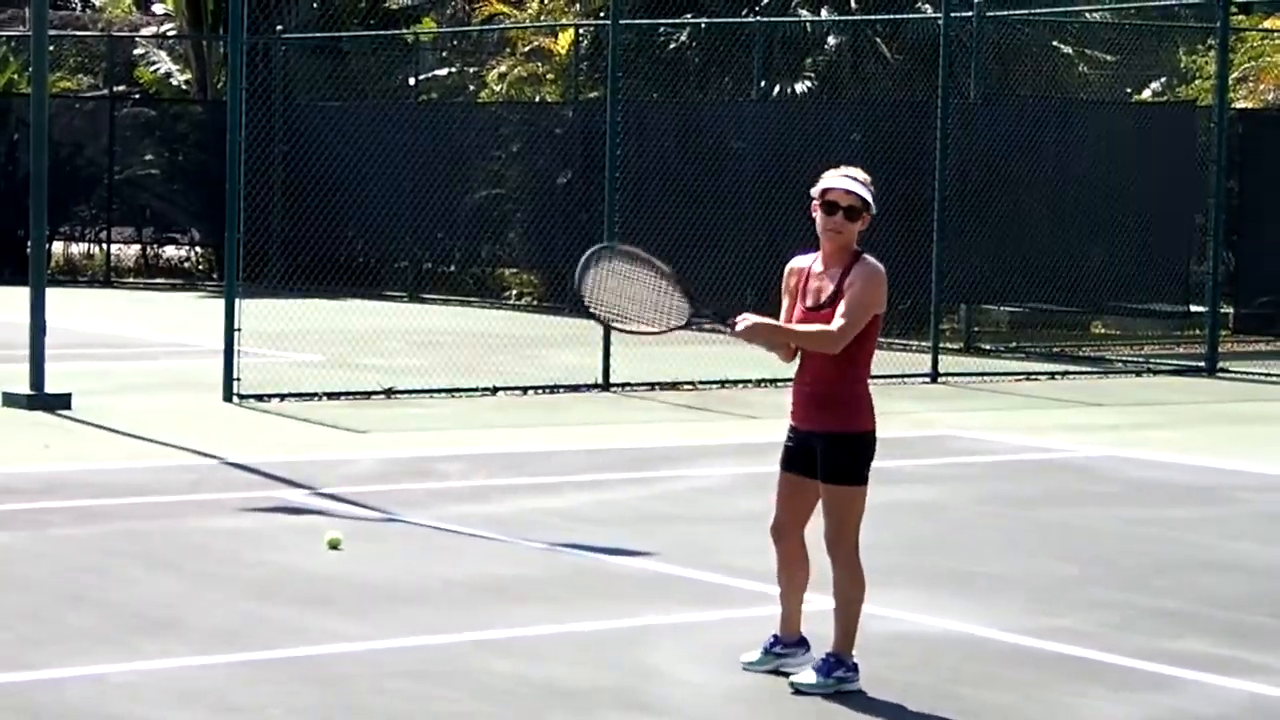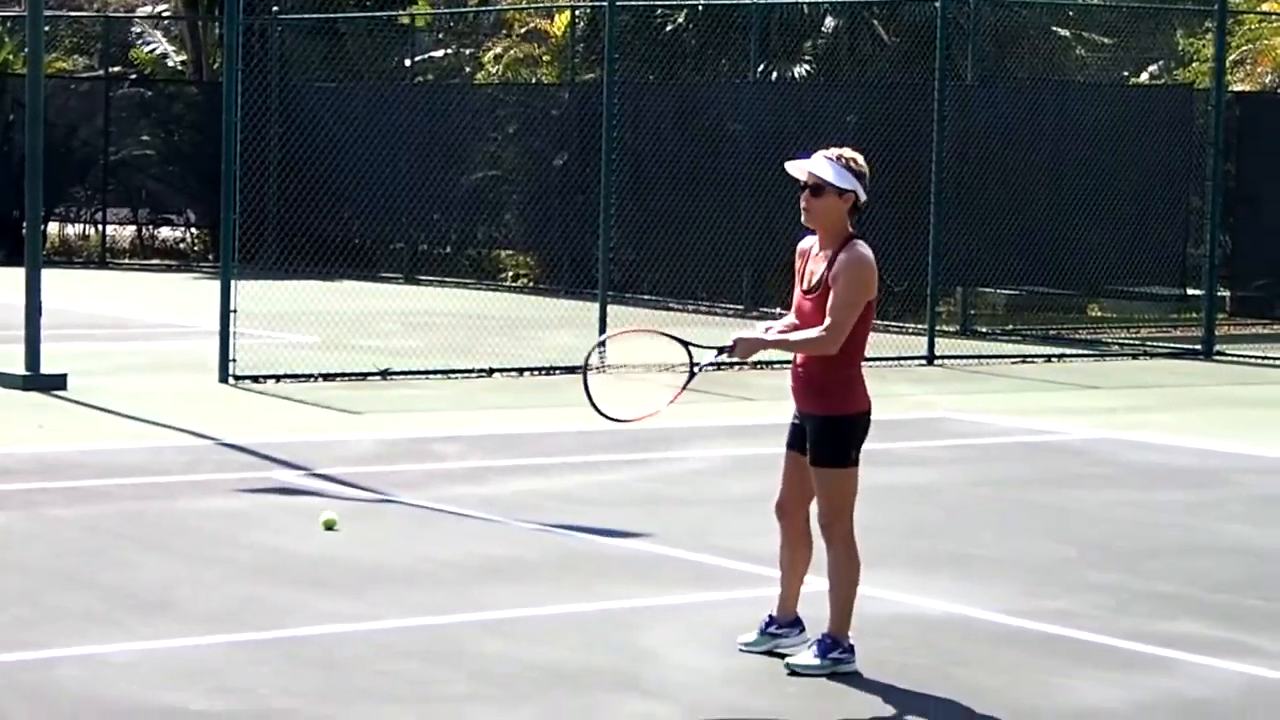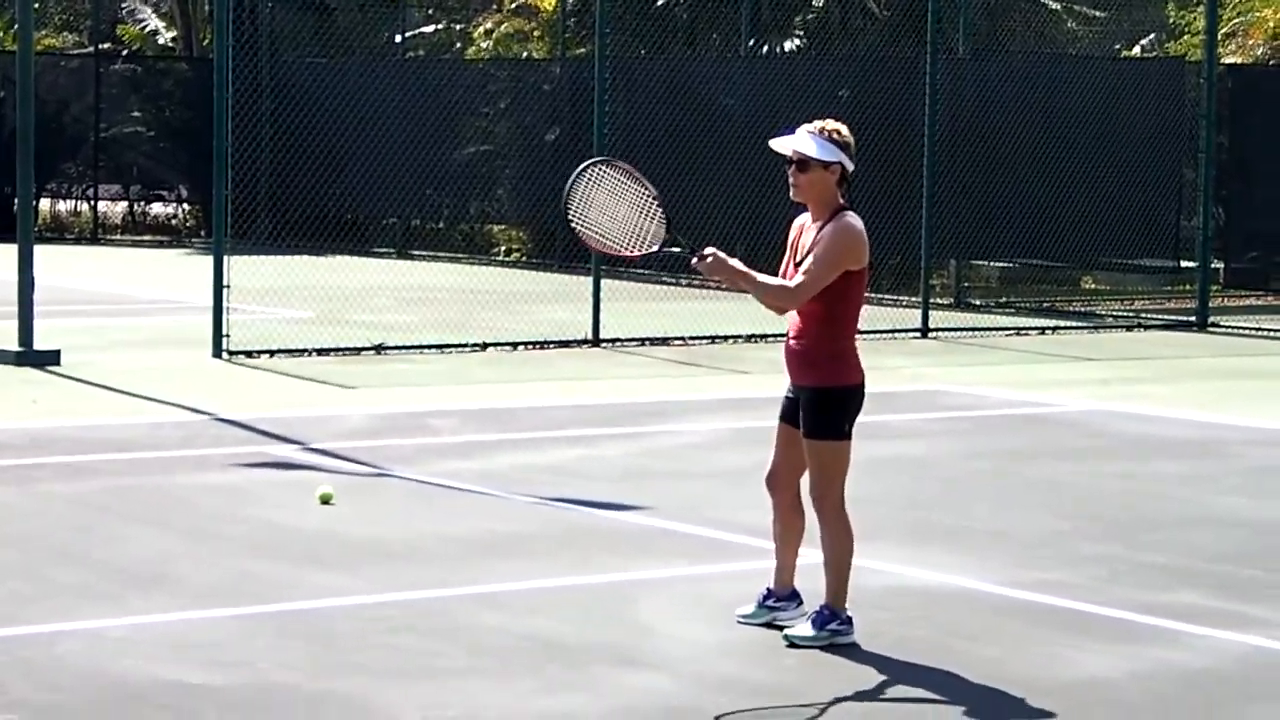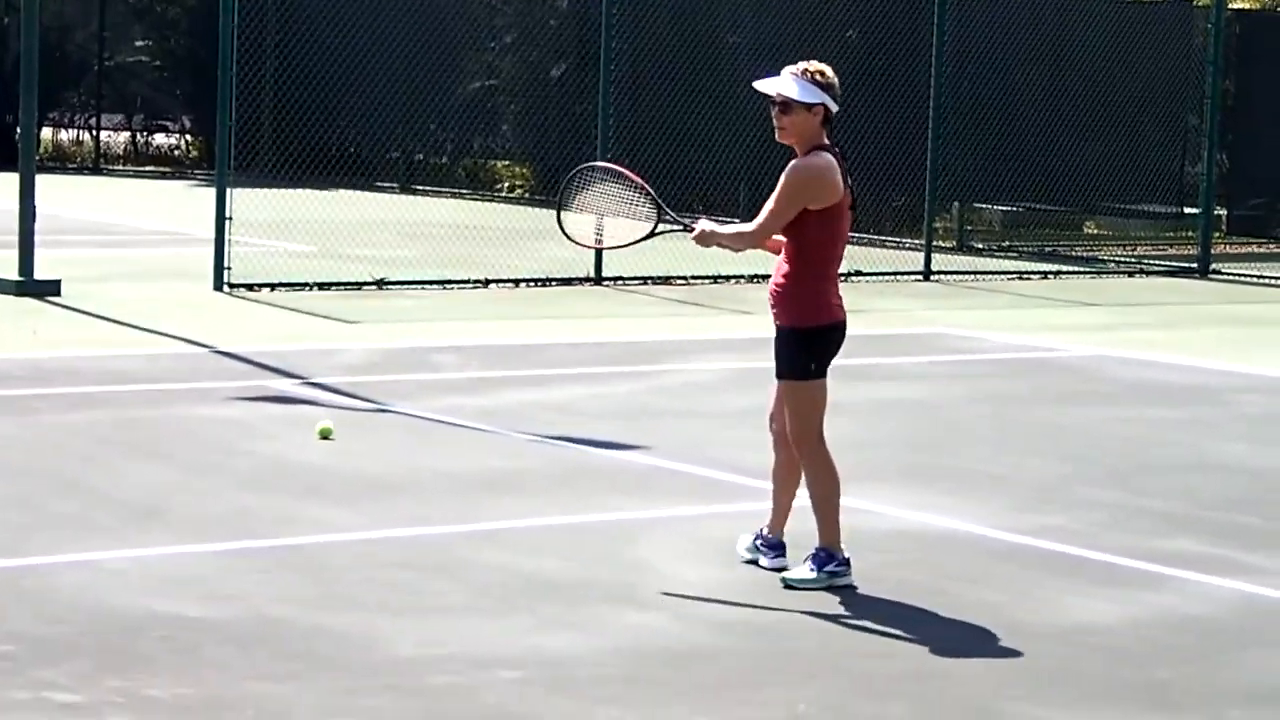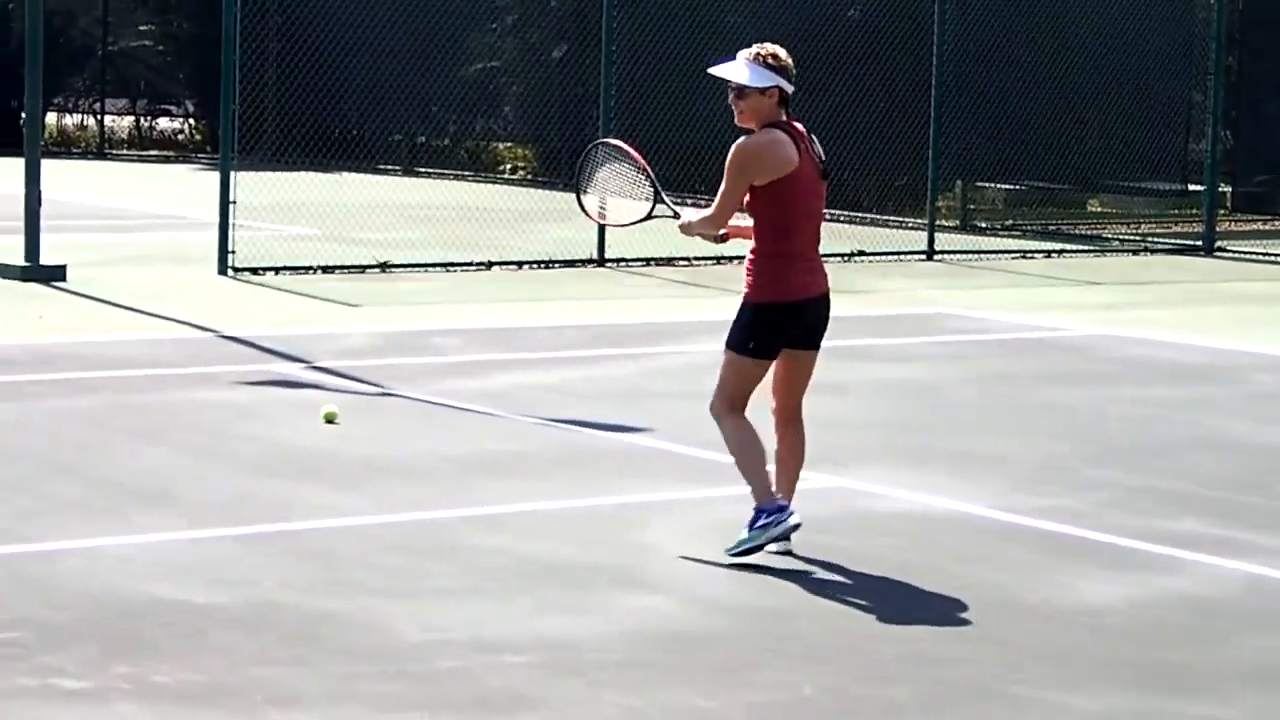
dt=0.4s
person 1, frame 1
left shoulder: (867, 273)
right shoulder: (797, 268)
left elbow: (835, 338)
right elbow: (789, 349)
left wrist: (769, 327)
right wrist: (767, 335)
left hip: (846, 428)
right hip: (805, 423)
left knee: (840, 544)
right knee: (785, 531)
left ankle: (842, 662)
right ankle: (789, 640)
person 1, frame 2
left shoulder: (855, 260)
right shoulder: (806, 249)
left elbow: (830, 338)
left wrist: (764, 343)
right wrist: (771, 328)
left hip: (839, 410)
right hip: (807, 405)
left knee: (834, 525)
right knee: (789, 512)
left ankle: (838, 644)
right ankle: (785, 620)
person 1, frame 3
left shoulder: (845, 231)
right shoulder: (802, 225)
left elbow: (793, 294)
right elbow: (783, 299)
left wrist: (733, 268)
right wrist: (737, 275)
left hip: (832, 383)
right hip: (804, 379)
left knee: (826, 499)
right knee: (780, 483)
left ankle: (835, 615)
right ankle: (783, 593)
person 1, frame 4
left shoulder: (809, 168)
right shoulder: (816, 166)
left elbow: (758, 233)
left wrist: (714, 233)
right wrist: (734, 237)
left hip: (807, 321)
right hip: (807, 318)
left knee: (805, 440)
right knee: (783, 428)
left ankle: (832, 557)
right ankle: (773, 537)
person 1, frame 5
left shoulder: (752, 148)
right shoulder: (806, 142)
left elbow: (715, 220)
left wrist: (692, 223)
right wrist: (734, 229)
left hip: (772, 298)
right hip: (813, 296)
left knee: (726, 407)
right knee: (787, 411)
left ankle: (768, 509)
right ankle: (777, 513)
